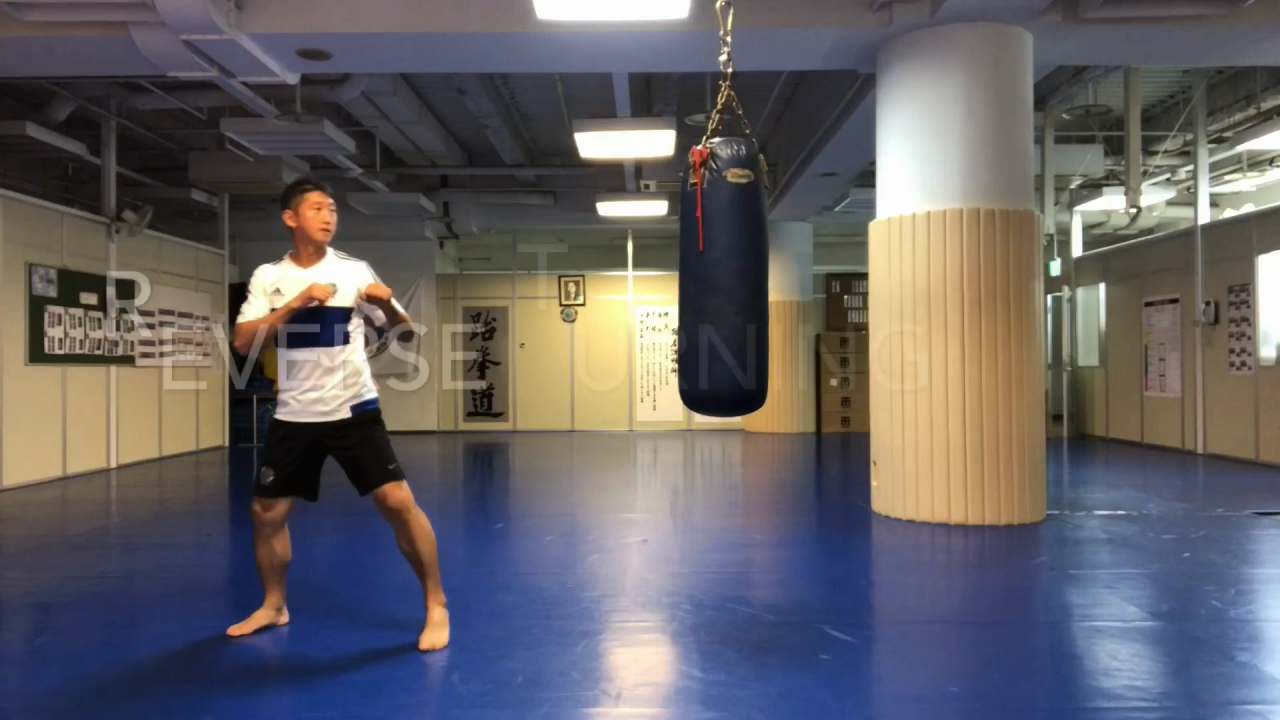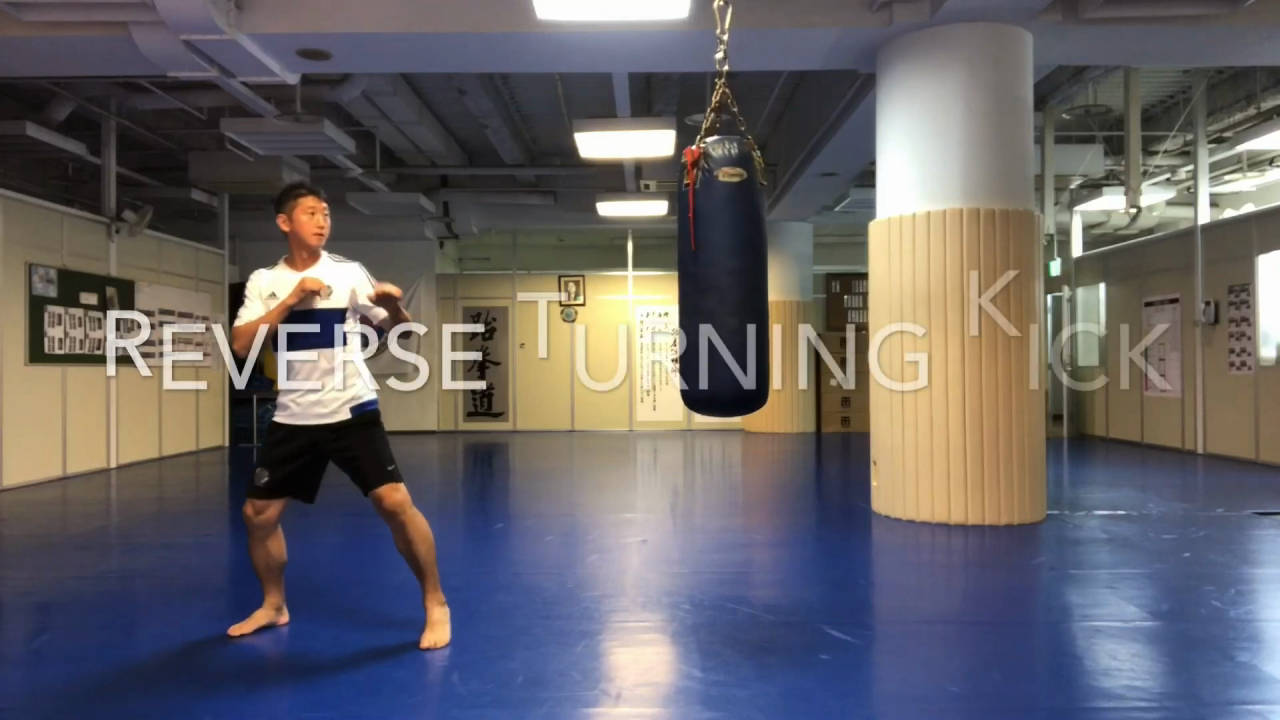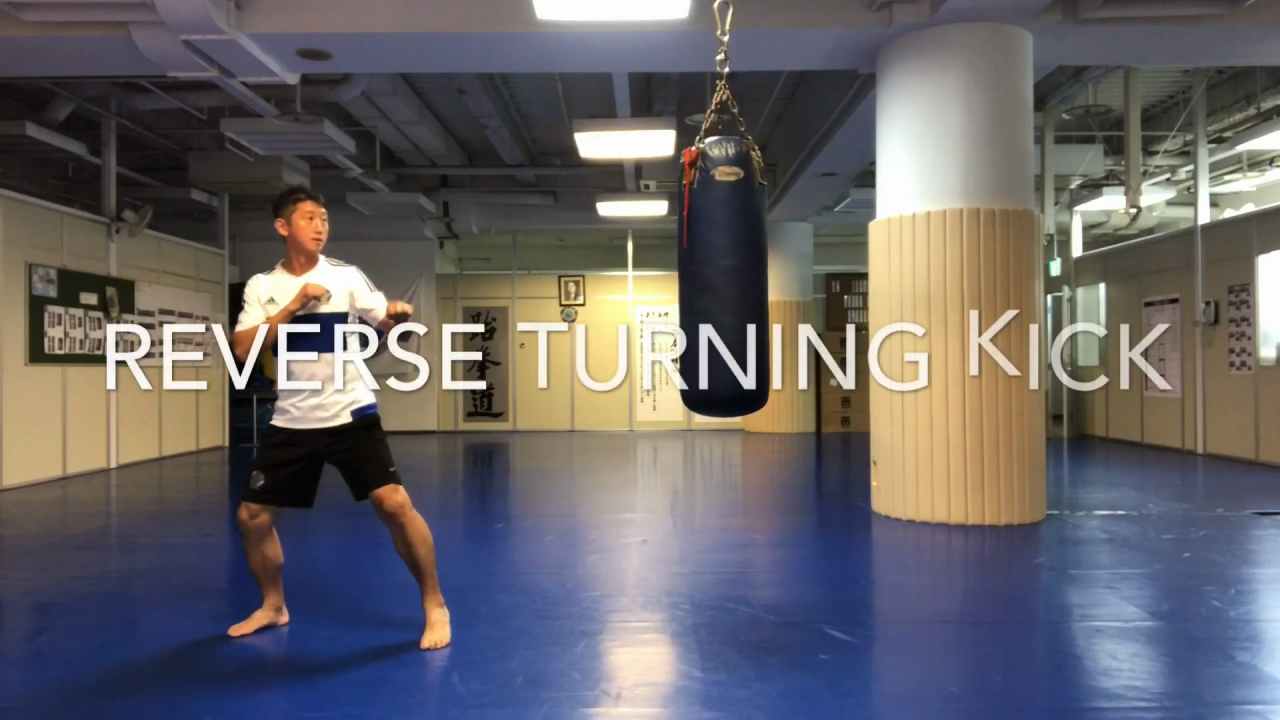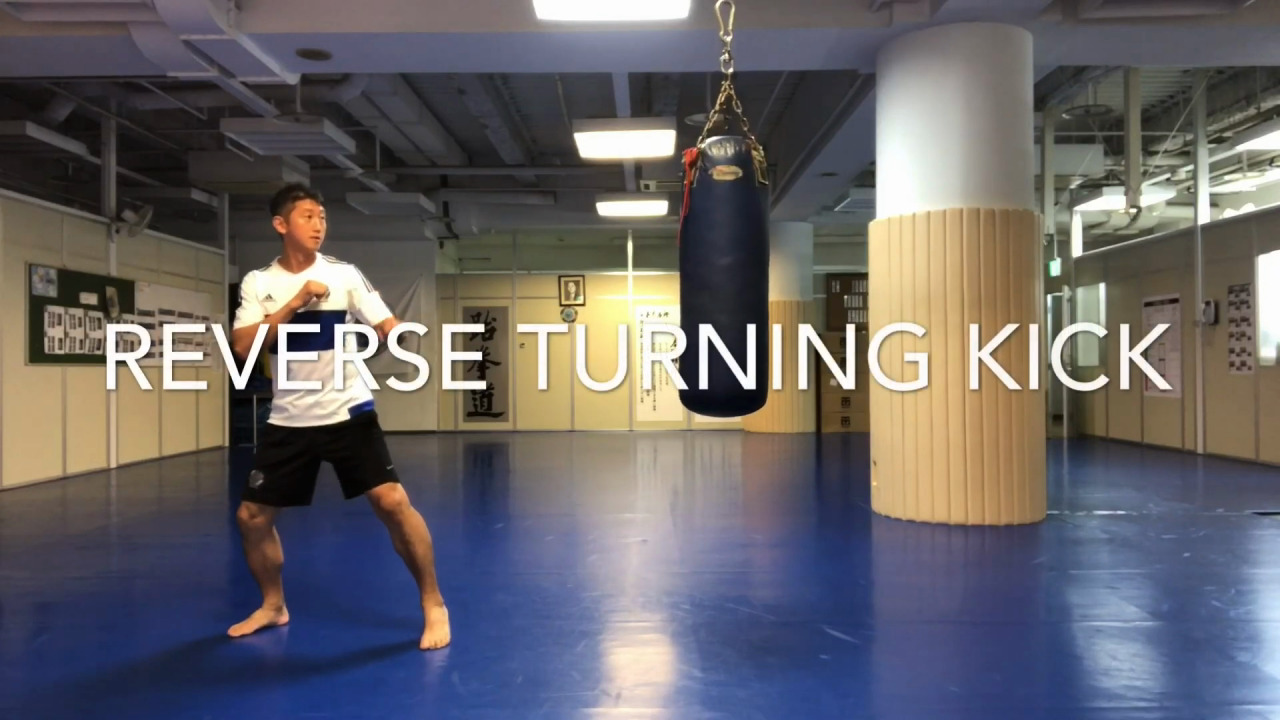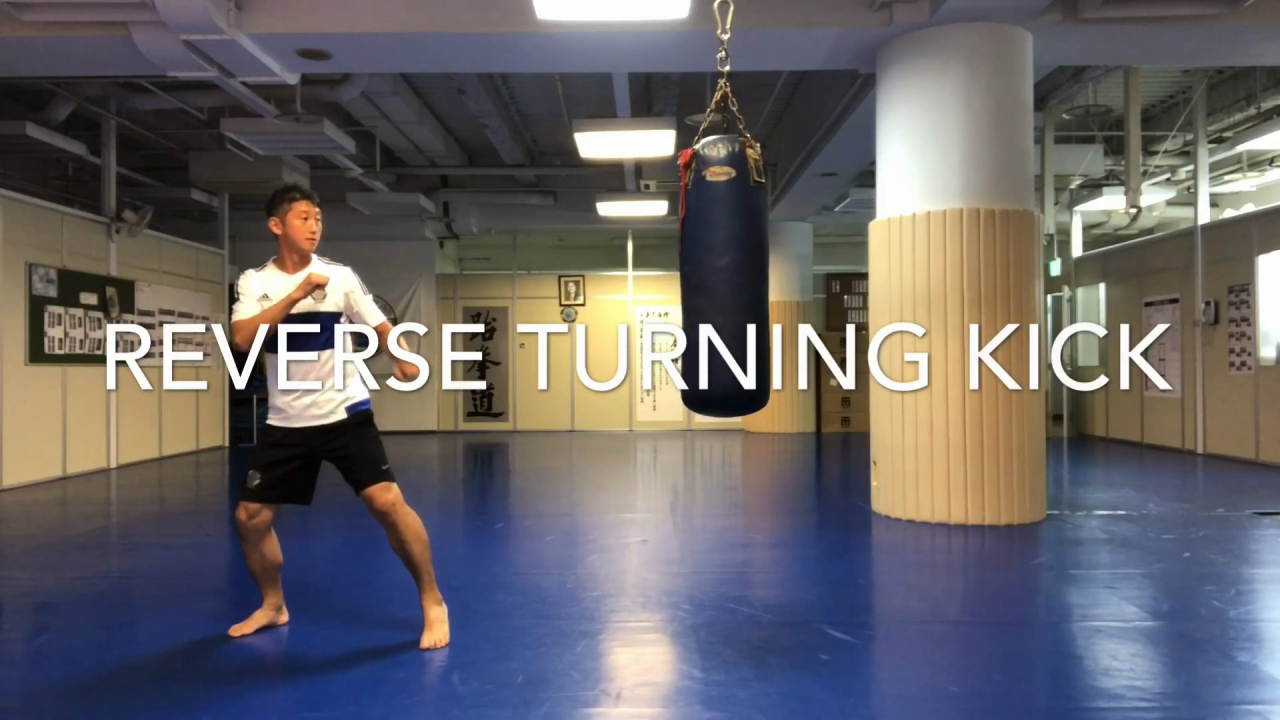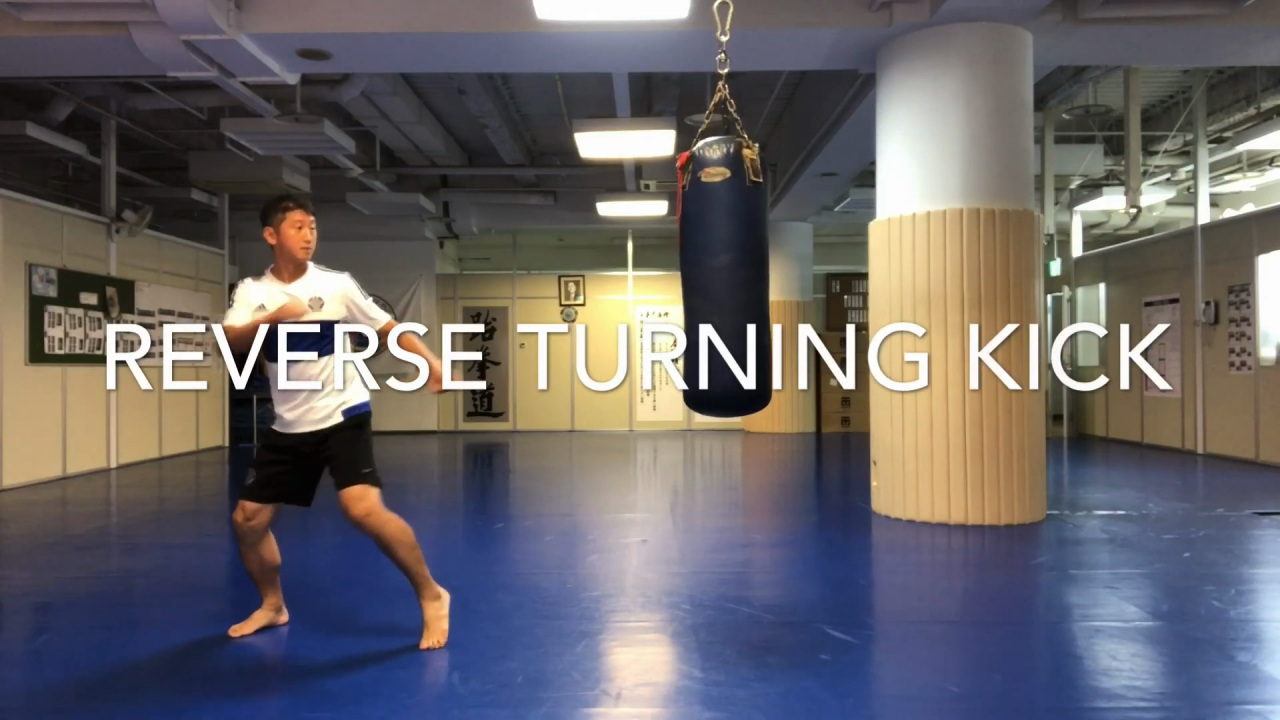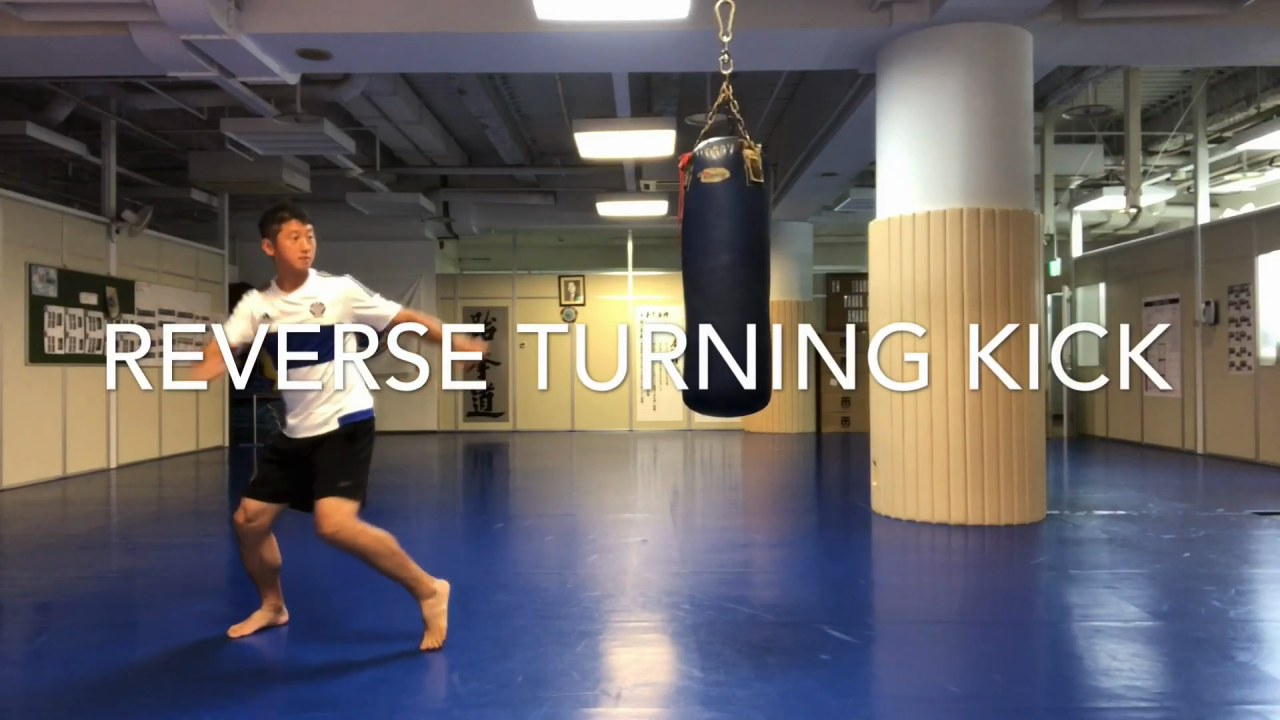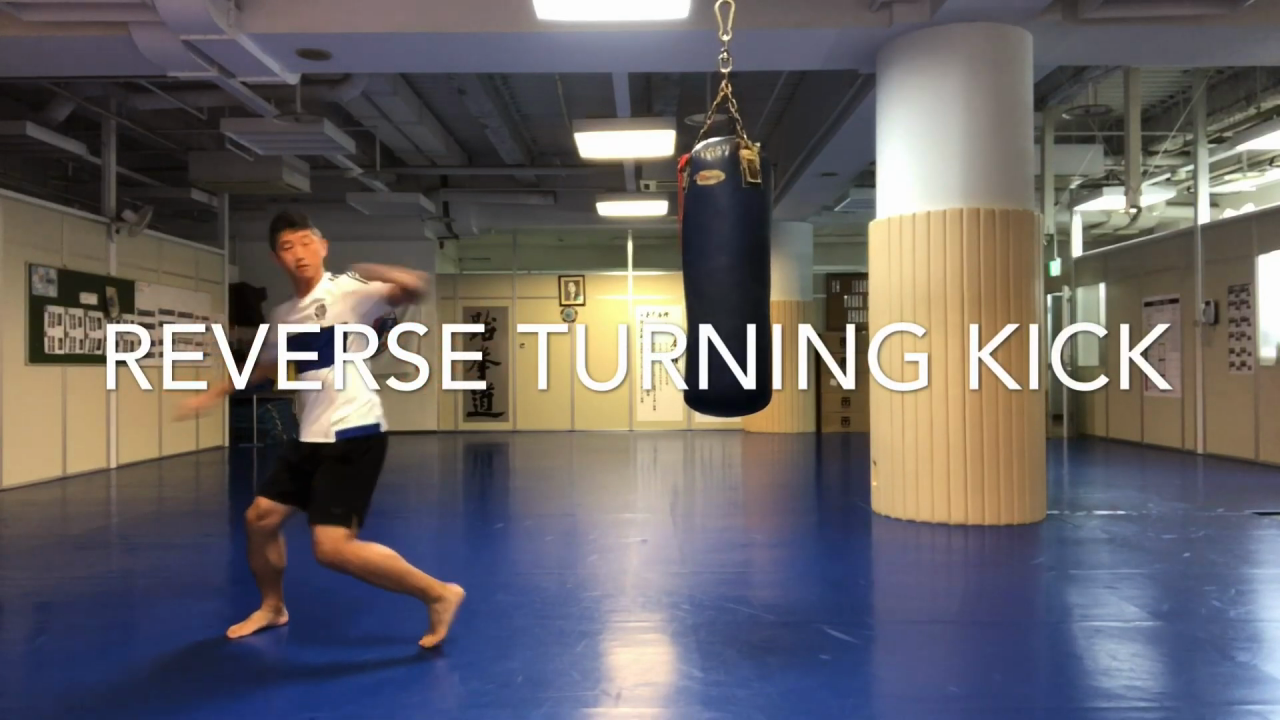
dt=0.5s
person 1, frame 1
left shoulder: (354, 270)
right shoulder: (268, 276)
left elbow: (404, 333)
right elbow: (243, 343)
left wrist: (387, 306)
right wrist: (296, 303)
left hip: (353, 409)
right hip: (293, 415)
left knee: (397, 501)
right knee: (267, 512)
left ankle: (436, 605)
right ankle: (274, 605)
person 1, frame 2
left shoulder: (348, 272)
right shoulder: (264, 281)
left elbow: (399, 330)
right elbow: (241, 345)
left wrist: (392, 305)
right wrist: (291, 301)
left hip: (351, 411)
right hip: (293, 417)
left knee: (394, 502)
right knee: (259, 512)
left ankle: (435, 605)
right ankle: (274, 605)
person 1, frame 3
left shoulder: (346, 276)
right shoulder: (262, 286)
left elbow: (390, 326)
right elbow: (243, 350)
left wrist: (400, 316)
right wrist: (294, 305)
left hip: (350, 415)
right hip: (291, 422)
left knee: (394, 504)
right knee: (252, 516)
left ankle: (435, 606)
right ankle: (273, 605)
person 1, frame 4
left shoulder: (344, 274)
right shoulder: (258, 282)
left elbow: (384, 323)
right elbow: (243, 347)
left wrist: (395, 331)
right wrist: (295, 302)
left hip: (348, 412)
right hip: (288, 421)
left knee: (391, 501)
right knee: (252, 516)
left ankle: (433, 605)
right ankle: (273, 605)
person 1, frame 5
left shoulder: (340, 276)
right shoulder: (254, 282)
left elbow: (380, 326)
right elbow: (243, 339)
left wrist: (405, 359)
right wrist: (298, 293)
left hip: (345, 412)
right hip: (285, 422)
left knee: (386, 501)
right knee: (250, 517)
left ankle: (432, 602)
right ankle: (273, 605)
person 1, frame 6
left shoulder: (337, 284)
right shoulder: (251, 291)
left elbow: (387, 327)
right elbow: (227, 343)
left wrist: (432, 364)
right wrist: (273, 318)
left hip: (343, 417)
right hip: (288, 428)
left knee: (363, 508)
right knee: (247, 519)
left ankle: (432, 597)
right ankle: (272, 605)
person 1, frame 7
left shoulder: (340, 291)
right shoulder: (254, 305)
left elbow: (406, 317)
right elbow: (217, 349)
left wrist: (458, 341)
right wrist: (196, 374)
left hip: (347, 425)
right hip: (296, 433)
left knee: (335, 524)
right knee: (248, 519)
left ankle: (429, 591)
right ankle: (272, 606)
person 1, frame 8
left shoulder: (347, 290)
right shoulder: (284, 314)
left elbow: (407, 292)
right elbow: (262, 367)
left wrist: (397, 278)
right wrist: (213, 394)
left hip: (354, 437)
right hip: (310, 439)
left knee: (333, 547)
right knee: (260, 518)
left ankle: (439, 594)
right ankle: (272, 607)
